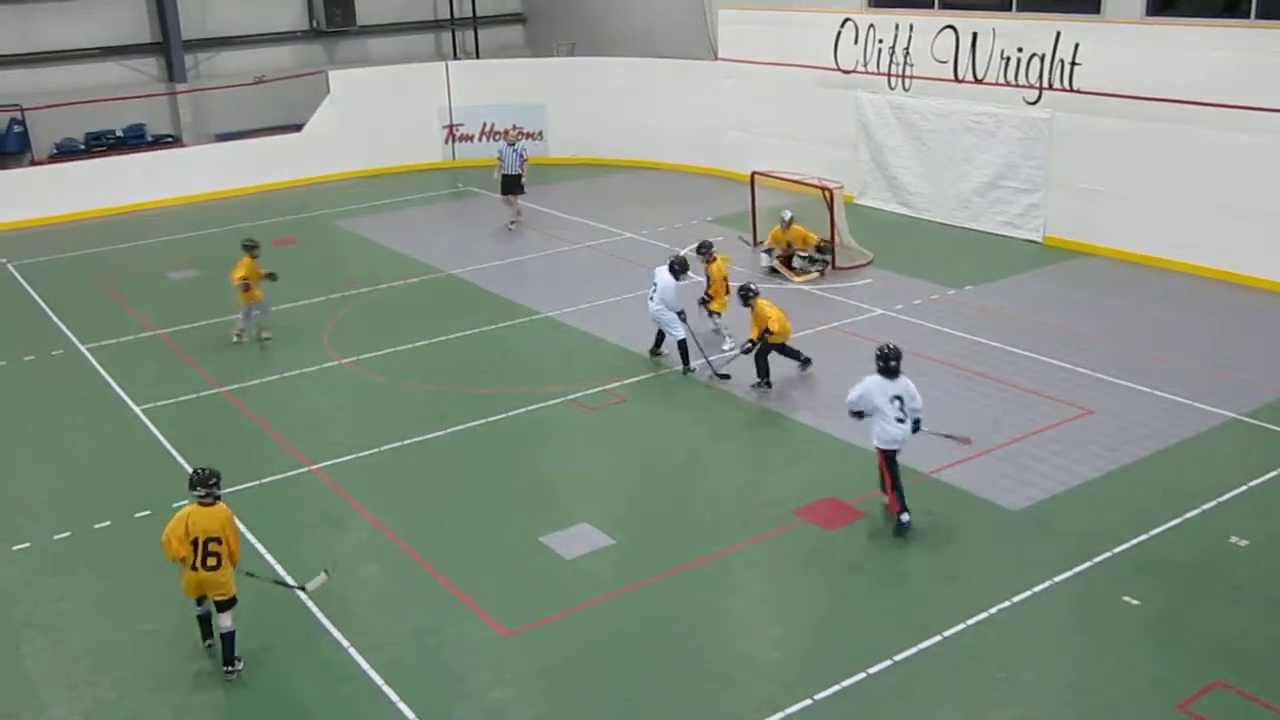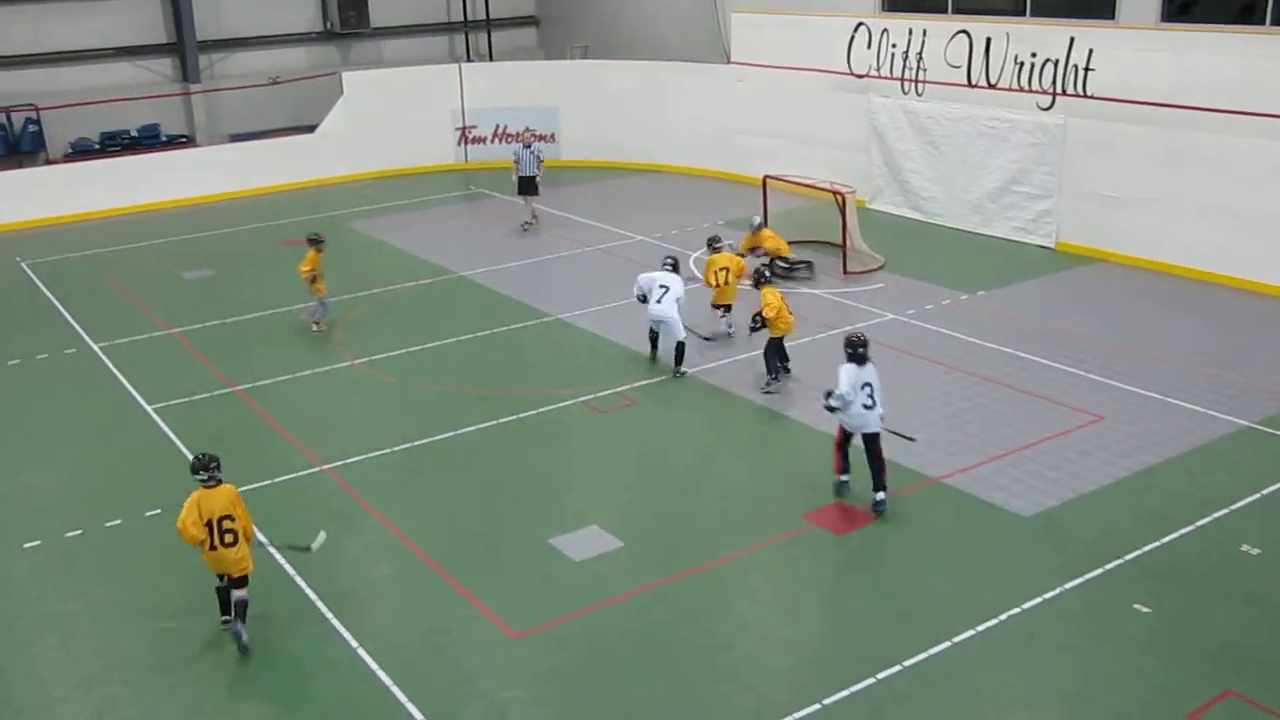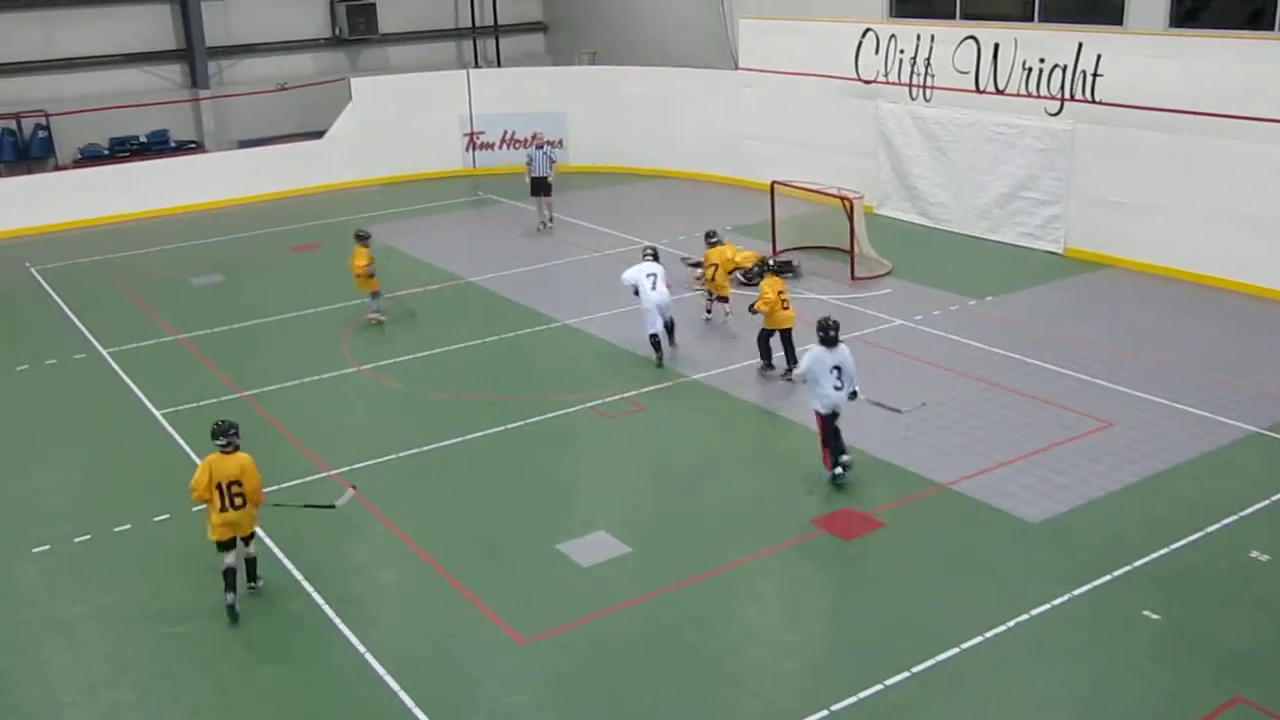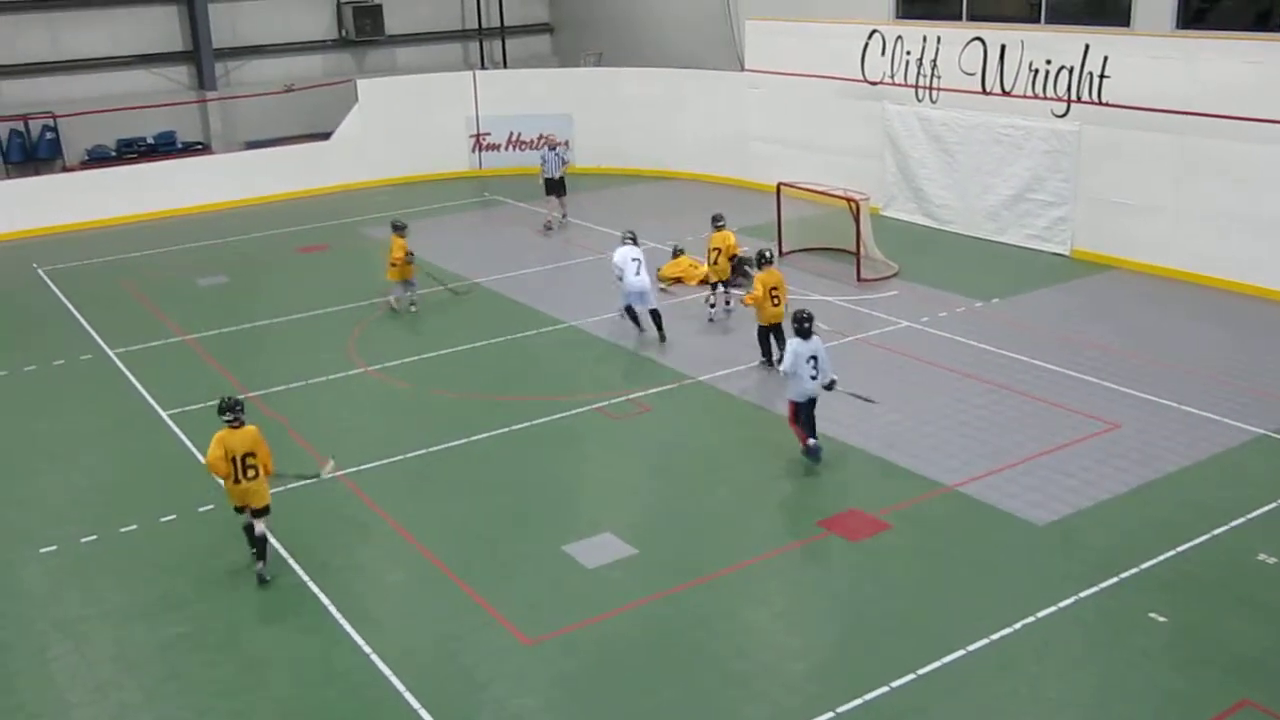
dt=0.3s
person 1, frame 1
left shoulder: (186, 513)
right shoulder: (224, 512)
left elbow: (170, 540)
right elbow: (233, 545)
left wrist: (181, 557)
right wrist: (233, 563)
left hip: (194, 575)
right hip: (220, 575)
left knee: (201, 605)
right knee: (226, 617)
left ankle: (208, 639)
right ankle: (229, 665)
person 1, frame 2
left shoulder: (196, 499)
right shoulder: (231, 491)
left elbow: (185, 526)
right elbow: (245, 520)
left wrist: (201, 540)
right wrist: (247, 539)
left hip: (213, 553)
right hip: (236, 551)
left knee: (221, 580)
right knee: (240, 590)
left ankle: (226, 617)
right ankle: (239, 622)
person 1, frame 3
left shoulder: (210, 462)
right shoulder: (244, 460)
left elbow: (198, 489)
right elbow: (254, 486)
left wrist: (212, 498)
right wrist: (256, 501)
left hip: (221, 517)
right hip: (244, 512)
left knee: (229, 555)
right knee: (248, 545)
left ankle: (230, 596)
right ankle: (252, 582)
person 1, frame 4
left shoulder: (220, 438)
right shoulder: (253, 431)
left elbow: (213, 460)
right elbow: (265, 456)
left wrist: (226, 473)
right wrist: (267, 472)
left hip: (235, 488)
right hip: (257, 485)
left knee: (246, 516)
right knee: (260, 523)
left ankle: (255, 551)
right ankle: (260, 565)
person 2, frame 1
left shoulder: (871, 382)
right shoulder: (905, 381)
left elbow: (853, 400)
right elbow: (916, 404)
left wrist: (857, 410)
right wrist: (915, 422)
left hip: (885, 436)
right hip: (902, 432)
left knee: (890, 476)
right knee: (888, 468)
left ankle: (902, 517)
right ankle: (891, 502)
person 2, frame 2
left shoulder: (847, 369)
right shoulder: (870, 368)
left elbow: (844, 393)
left wrist: (832, 402)
left hip: (852, 417)
right hip: (872, 419)
left knee: (841, 446)
right knee: (875, 458)
left ankle: (842, 479)
right ankle: (880, 496)
person 2, frame 3
left shoulder: (814, 353)
right shoulder: (843, 350)
left elbow: (801, 373)
right elbow: (850, 372)
left wrist: (807, 377)
right wrist: (852, 390)
left hip: (823, 401)
right hip: (839, 398)
left knee: (828, 435)
right knee: (832, 428)
left ankle: (837, 471)
right ankle: (844, 458)
person 2, frame 4
left shoulder: (793, 344)
right shoulder: (816, 340)
left elbow: (788, 368)
right elbow: (823, 362)
left wrist: (783, 368)
right wrist: (827, 380)
left hip: (798, 389)
right hip: (814, 386)
left knee: (795, 420)
right knee: (808, 417)
left ankle: (811, 444)
right ankle: (810, 445)
